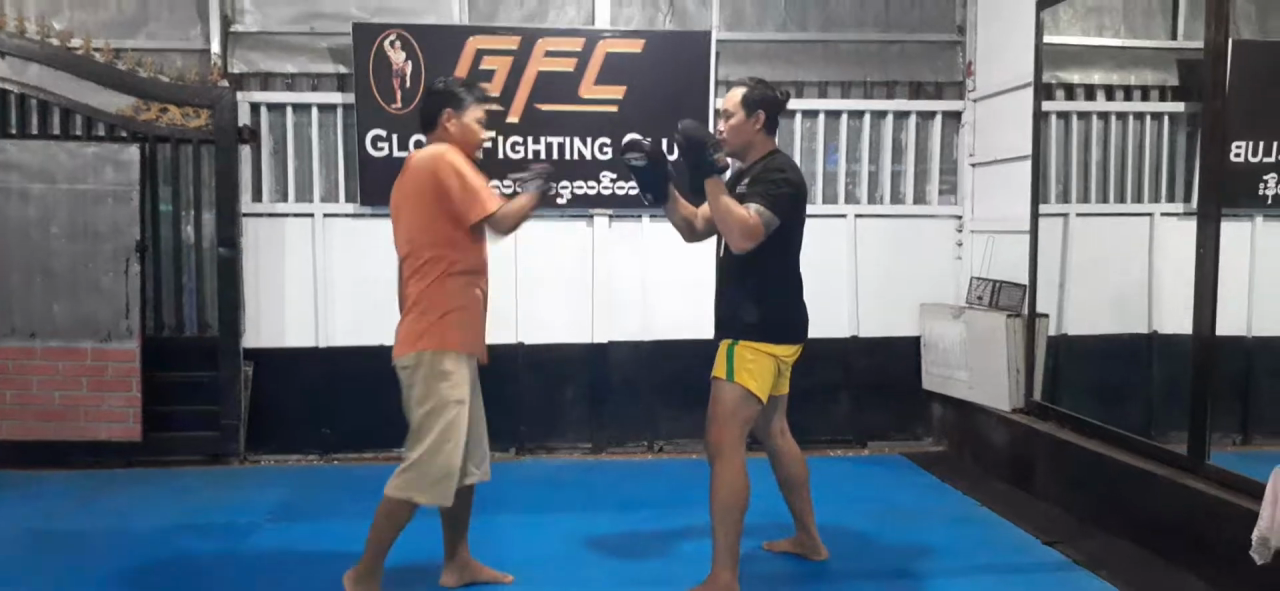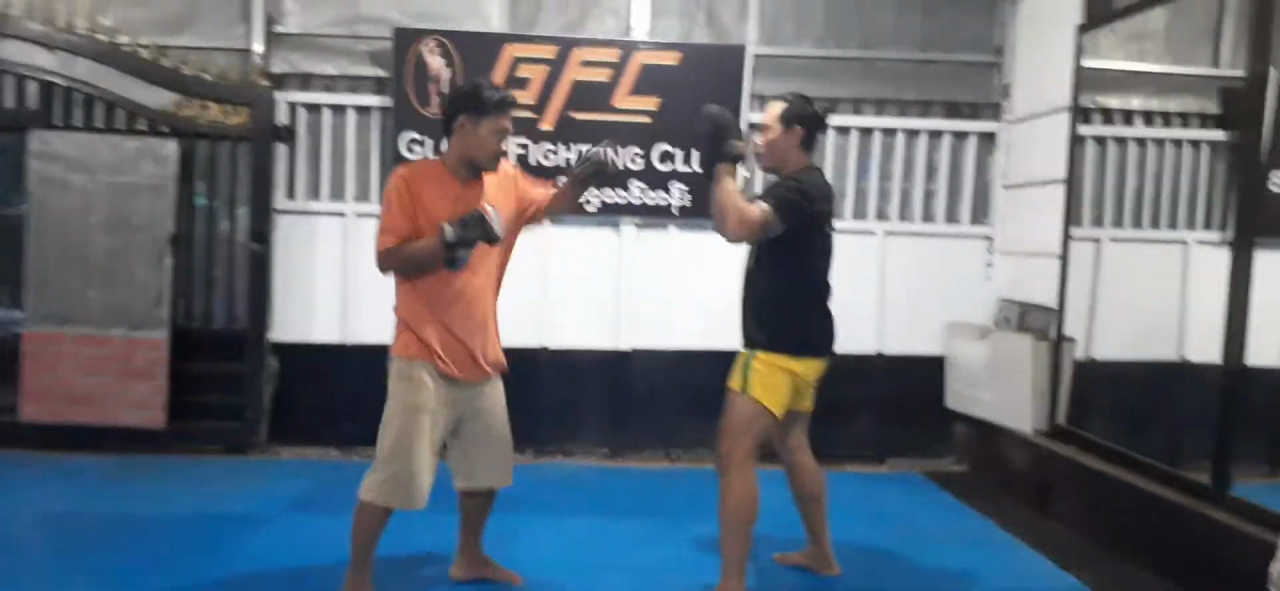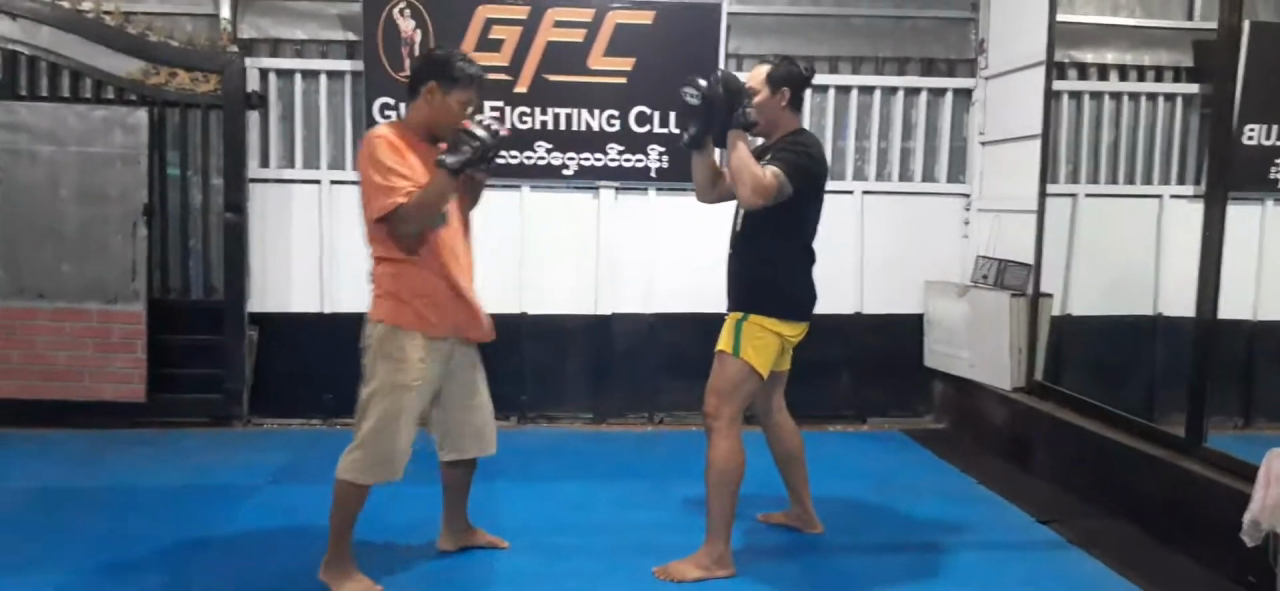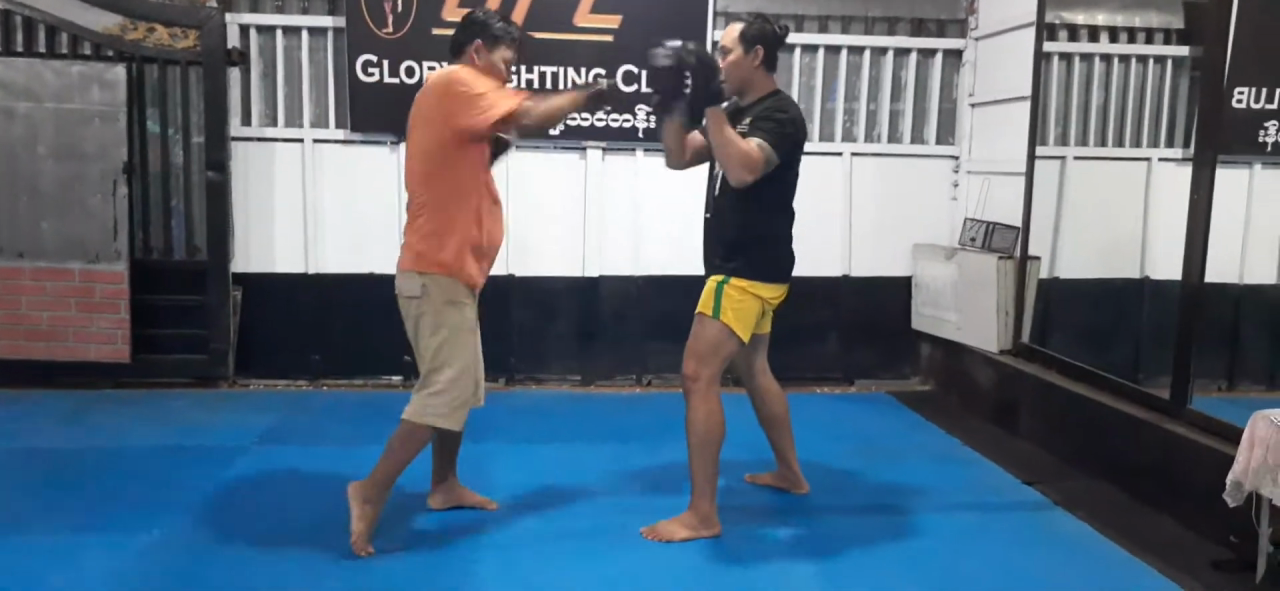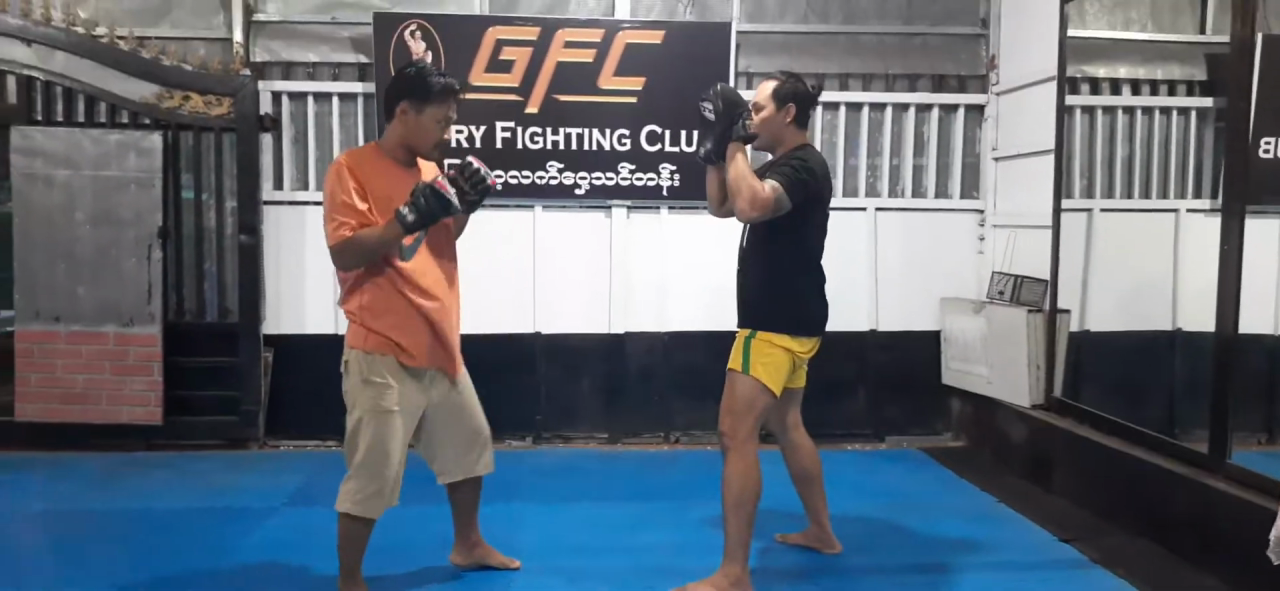
dt=1s
person 1, frame 1
left shoulder: (416, 175)
right shoulder: (442, 161)
right elbow: (502, 220)
left wrist: (465, 229)
right wrist: (534, 186)
left hip: (449, 342)
right hip: (437, 343)
left knee: (466, 457)
right knee: (431, 463)
person 1, frame 2
left shoulder: (504, 179)
right shoulder: (411, 180)
left elbow: (549, 204)
right elbow: (390, 259)
left wrist: (581, 178)
right wrist: (454, 235)
left hip: (481, 356)
right hip: (424, 357)
left knee: (490, 462)
right knee: (398, 468)
person 1, frame 3
left shoulder: (437, 144)
right shoulder: (383, 144)
left elbow: (463, 205)
right elbow: (410, 225)
left wrist: (476, 162)
right wrist: (452, 163)
left hip: (451, 320)
right hip: (406, 324)
left knee: (469, 429)
right knee: (379, 441)
left ankle: (456, 527)
person 1, frame 4
left shoulder: (471, 96)
right shoulder: (453, 84)
right elbow: (532, 114)
left wrist: (488, 150)
right wrist: (591, 90)
left hip: (454, 268)
right hip: (436, 270)
left knee: (460, 384)
right knee: (447, 390)
left ankle: (445, 485)
right ankle: (372, 490)
person 1, frame 5
left shoulder: (424, 169)
right shoulder: (351, 169)
right elbow: (346, 253)
left wrist: (464, 205)
right wrist: (411, 215)
left hip: (440, 349)
right hip: (381, 355)
left knee: (469, 446)
right knee: (371, 475)
left ankle: (468, 544)
person 2, frame 1
left shoulder: (779, 174)
right shoulder: (745, 175)
left elbow: (742, 237)
right elbow: (697, 228)
left wrist: (707, 175)
right wrist: (661, 185)
left hip: (761, 331)
right hip: (761, 329)
left knee: (723, 443)
right knee: (772, 432)
right ankle: (808, 539)
person 2, frame 2
left shoulder: (801, 189)
right shoulder: (792, 187)
left elbow: (739, 227)
right elbow: (730, 225)
left wrist: (724, 161)
right wrist: (721, 167)
left hip: (782, 346)
right hip: (797, 342)
left knee: (734, 454)
right knee: (792, 445)
person 2, frame 3
left shoulder: (801, 151)
right shoulder: (770, 150)
left elbow: (752, 194)
right elbow: (711, 191)
left wrist: (734, 129)
right wrist: (703, 135)
left hip: (769, 306)
right hip: (770, 303)
left knee: (720, 414)
right knee: (769, 406)
left ankle: (716, 553)
right ankle: (803, 512)
person 2, frame 4
left shoulder: (780, 115)
right shoulder: (739, 113)
left elbow: (741, 172)
right elbow: (678, 158)
left wrist: (709, 105)
right wrist: (673, 100)
left hip: (749, 270)
right hip: (749, 266)
left knee: (698, 376)
right knee: (753, 369)
left ankle: (702, 513)
right ankle: (791, 473)
person 2, frame 5
left shoulder: (803, 166)
right shoulder: (780, 167)
left elbow: (750, 207)
right elbow: (722, 205)
left wrist: (735, 142)
right wrist: (716, 150)
left hip: (777, 324)
right hip: (786, 321)
left knee: (736, 434)
right knee: (785, 424)
right ankle: (822, 532)
